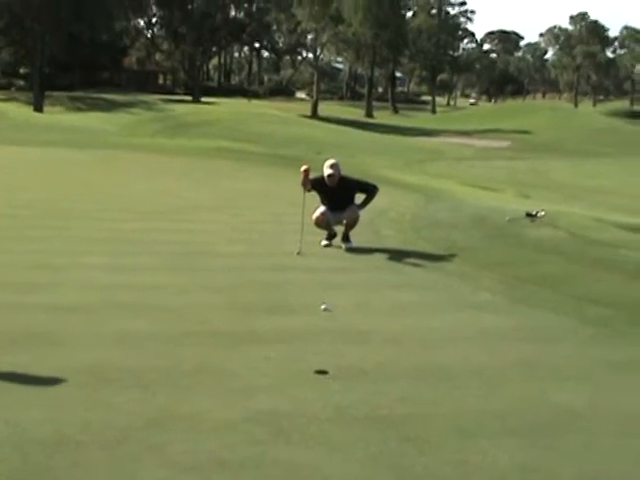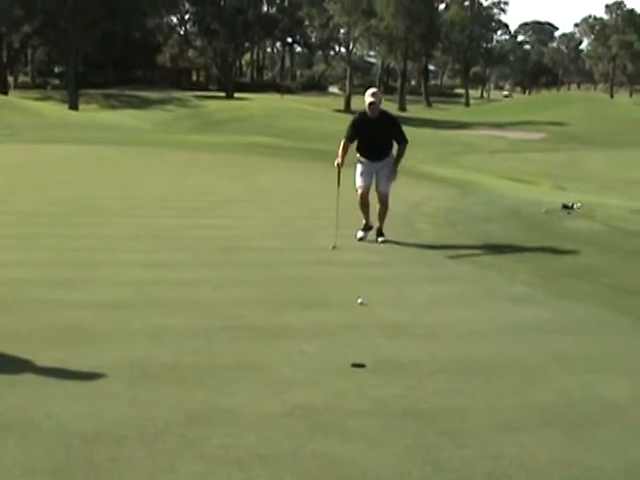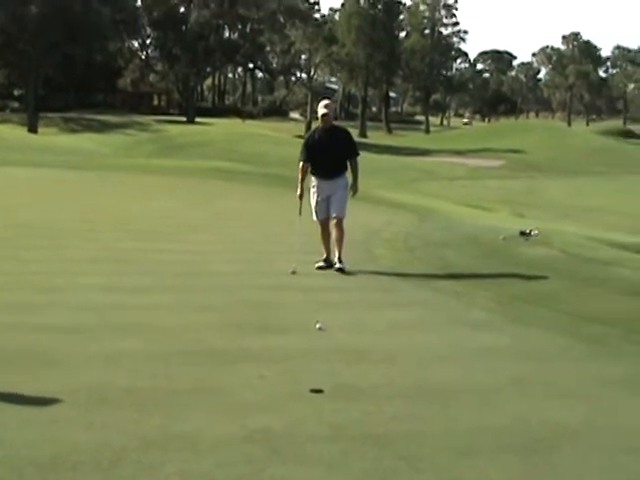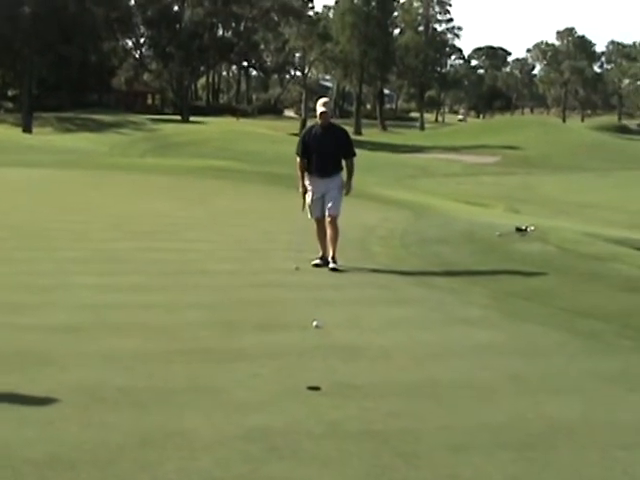
dt=0.7s
person 1, frame 1
left shoulder: (349, 183)
right shoulder: (320, 181)
left elbow: (374, 189)
right elbow: (306, 186)
left wrist: (361, 205)
right wrist: (305, 175)
left hip: (346, 211)
right hip: (329, 211)
left knee: (354, 215)
right knee: (317, 219)
left ankle: (346, 234)
right ankle: (331, 232)
person 1, frame 2
left shoulder: (390, 120)
right shoulder: (358, 119)
left elbow: (403, 143)
right elbow: (347, 141)
left wrist: (395, 166)
right wrist: (341, 158)
left hip: (385, 162)
right hip: (364, 161)
left knee: (383, 196)
right knee: (362, 193)
left ankle: (379, 229)
right ankle: (366, 224)
person 1, frame 3
left shoulder: (343, 134)
right shoulder: (311, 137)
left elbow: (353, 159)
right elbow: (304, 163)
left wrist: (355, 181)
right wrist: (300, 185)
left hip: (339, 182)
right hip: (318, 182)
left knee: (337, 220)
right knee: (323, 222)
left ankle: (338, 258)
right ankle: (327, 257)
person 1, frame 4
left shoulder: (341, 133)
right shoulder: (308, 133)
left elbow: (349, 159)
right elbow: (301, 159)
left wrist: (349, 180)
right wrist: (301, 183)
left hip: (334, 180)
right hip: (313, 181)
left knee: (331, 218)
right knee: (319, 220)
left ankle: (333, 257)
right ankle: (323, 255)
